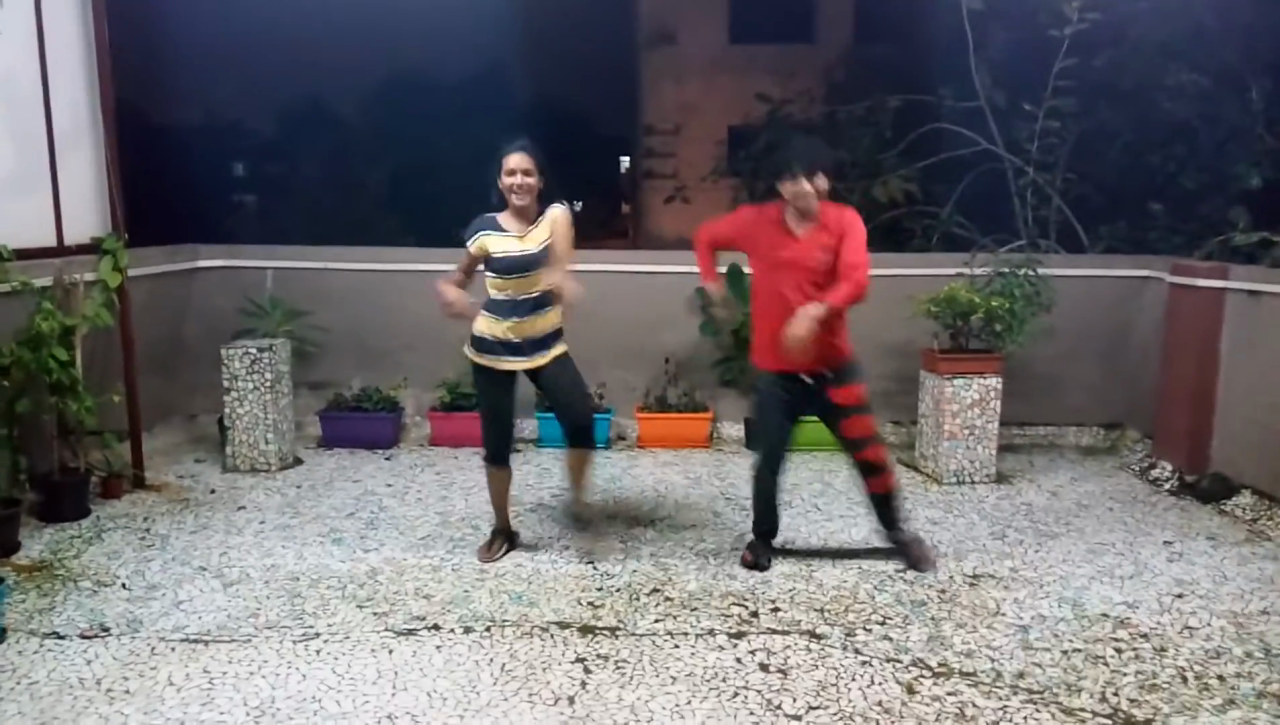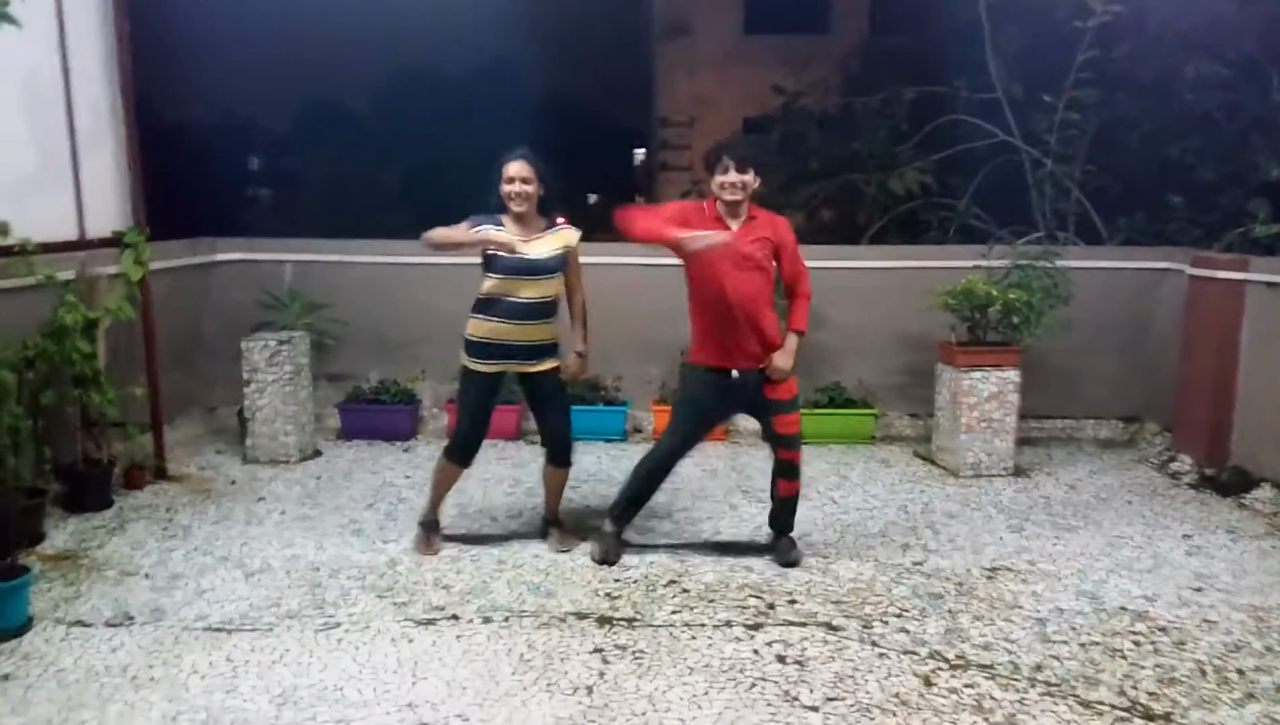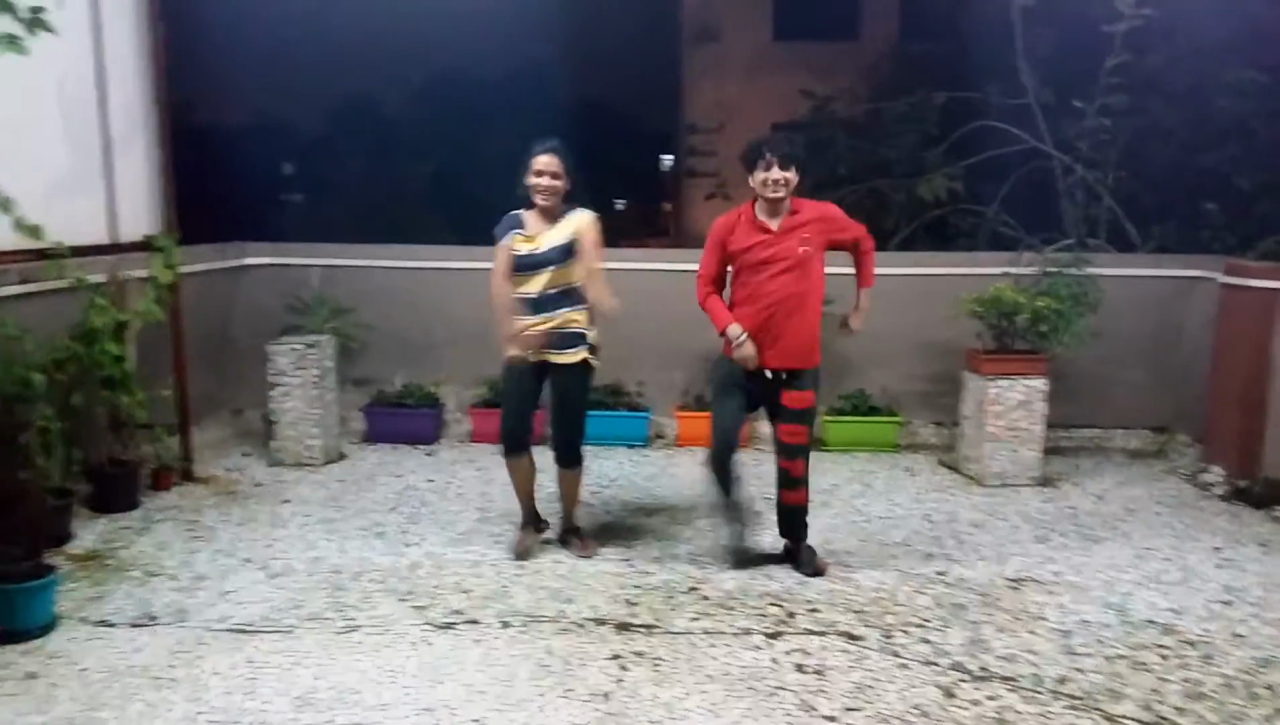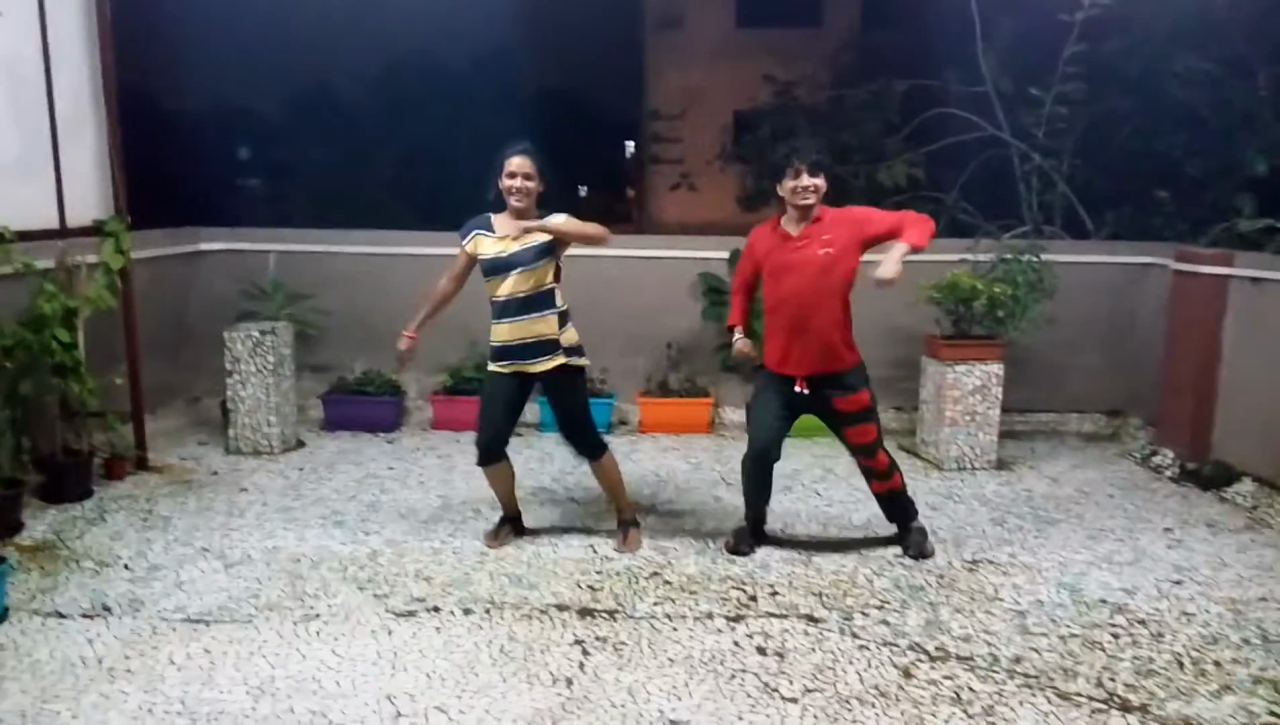
dt=0.5s
person 1, frame 1
left shoulder: (846, 221)
right shoulder: (754, 221)
left elbow: (856, 281)
right elbow: (705, 236)
left wrist: (814, 314)
right wrist: (711, 281)
left hip: (831, 365)
right hip: (776, 370)
left knee: (869, 451)
right knee: (769, 459)
left ankle: (898, 531)
right ankle: (762, 538)
person 1, frame 2
left shoulder: (776, 228)
right shoulder: (689, 216)
left elbow: (799, 288)
right elbow: (631, 220)
left wrist: (791, 344)
right wrist: (685, 237)
left hip: (766, 365)
right hip: (710, 368)
left knee: (788, 450)
right knee: (669, 450)
left ankle: (782, 533)
right ankle: (615, 524)
person 1, frame 3
left shoulder: (822, 217)
right shoulder: (728, 226)
left elbow: (864, 243)
right elbow: (707, 288)
left wrist: (861, 303)
right wrist: (733, 332)
left hip: (797, 367)
right hip: (742, 363)
left knee: (794, 459)
right knee: (722, 448)
left ankle: (796, 542)
right ankle: (735, 516)
person 1, frame 4
left shoulder: (849, 220)
right shoulder: (761, 237)
left elbow: (918, 223)
right elbow: (741, 289)
left wrist: (896, 252)
right wrist: (738, 330)
left hip: (838, 371)
right hip: (778, 374)
left knee: (871, 455)
right knee: (760, 451)
left ankle: (908, 523)
right ankle: (753, 526)
person 2, frame 1
left shoulder: (557, 214)
right shoulder: (484, 229)
left elbow: (562, 253)
right elbow: (457, 279)
left wrist: (563, 279)
right wrist: (449, 292)
left hip: (545, 345)
right hip: (492, 348)
left knee: (581, 418)
right knee: (498, 443)
left ankle: (577, 501)
right ankle: (502, 529)
person 2, frame 2
left shoulder: (564, 235)
right shoulder: (487, 227)
left elbow: (577, 296)
right elbow: (432, 239)
left wrist: (579, 347)
right wrist: (483, 238)
left hip: (540, 357)
right hip: (487, 353)
left knee: (560, 443)
right knee: (465, 443)
left ankle: (552, 519)
right ankle: (430, 520)
person 2, frame 3
left shoulder: (582, 219)
right shoulder: (511, 224)
left elbow: (591, 261)
right elbow: (499, 281)
left wrist: (598, 295)
right wrist: (510, 331)
left hip: (571, 343)
right hip: (524, 343)
left knee: (568, 439)
right knee: (514, 432)
left ankle: (569, 526)
right ankle: (530, 517)
person 2, frame 4
left shoulder: (552, 223)
right shoulder: (479, 230)
left elbow: (600, 235)
right elbow: (451, 283)
left wrist: (544, 225)
right wrist: (414, 327)
left hip: (555, 349)
right hip: (507, 353)
left knee: (584, 439)
right knee: (489, 442)
left ankle: (627, 517)
right ankle: (511, 516)
